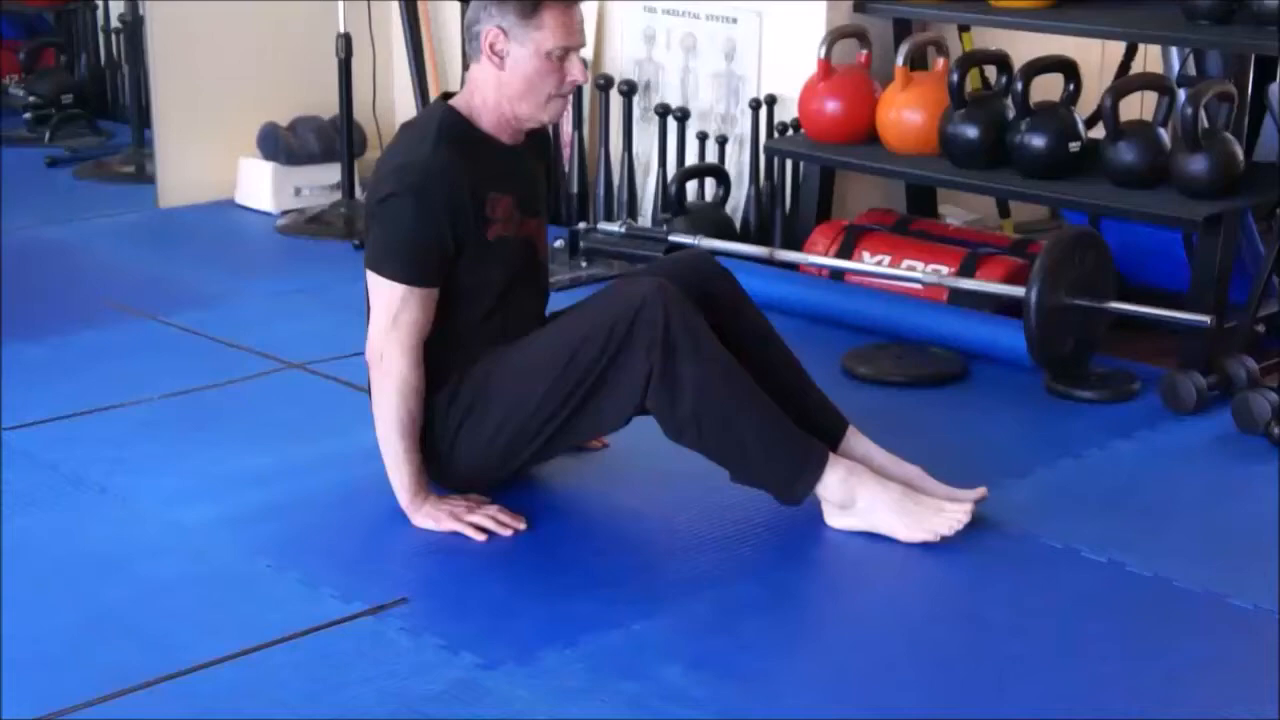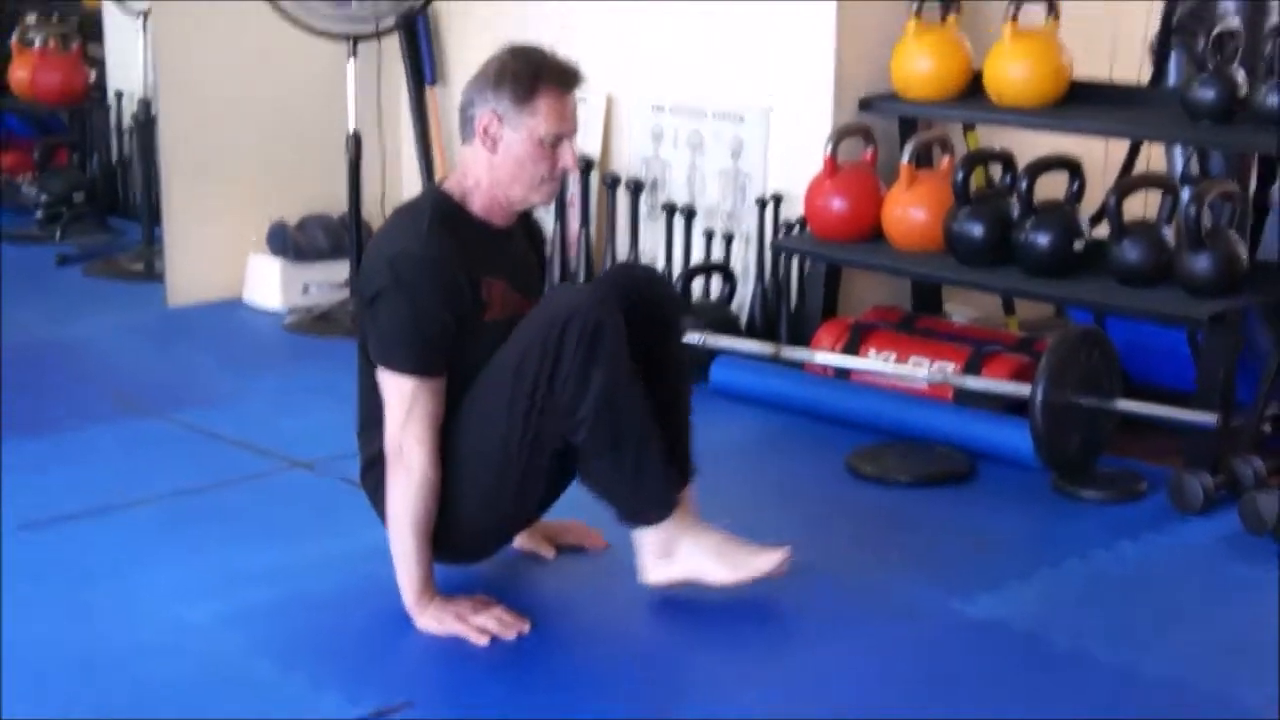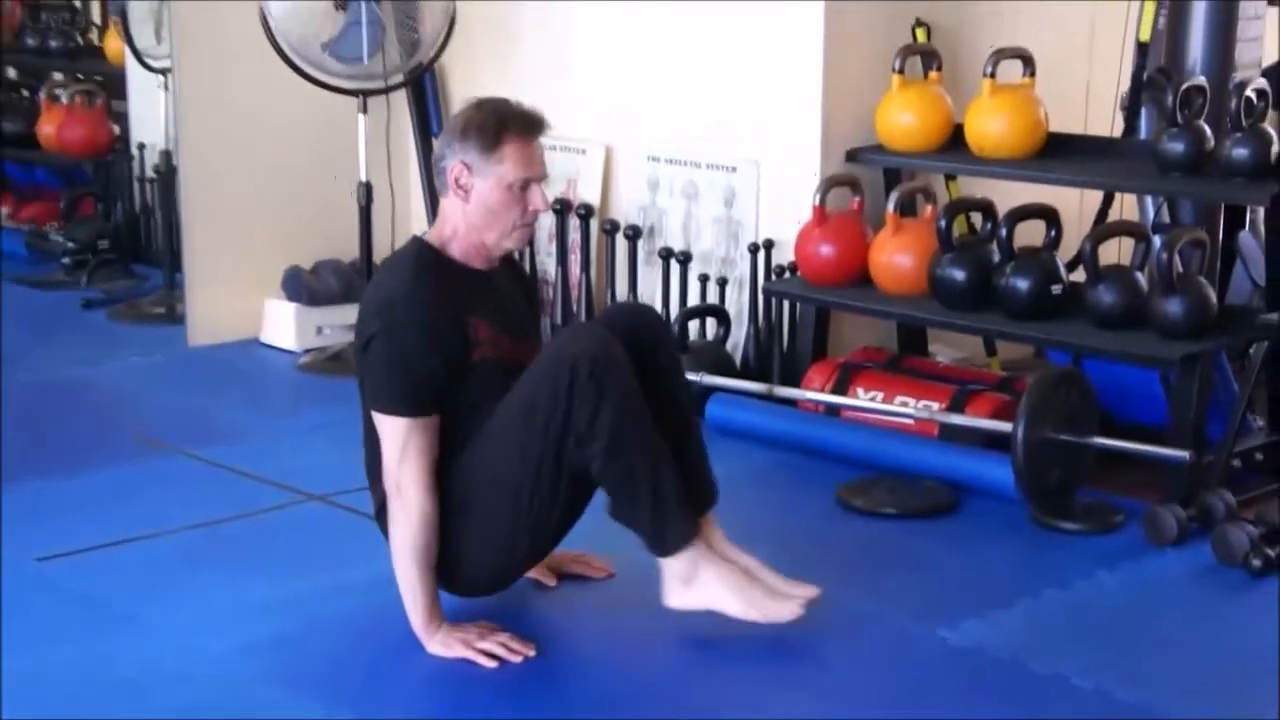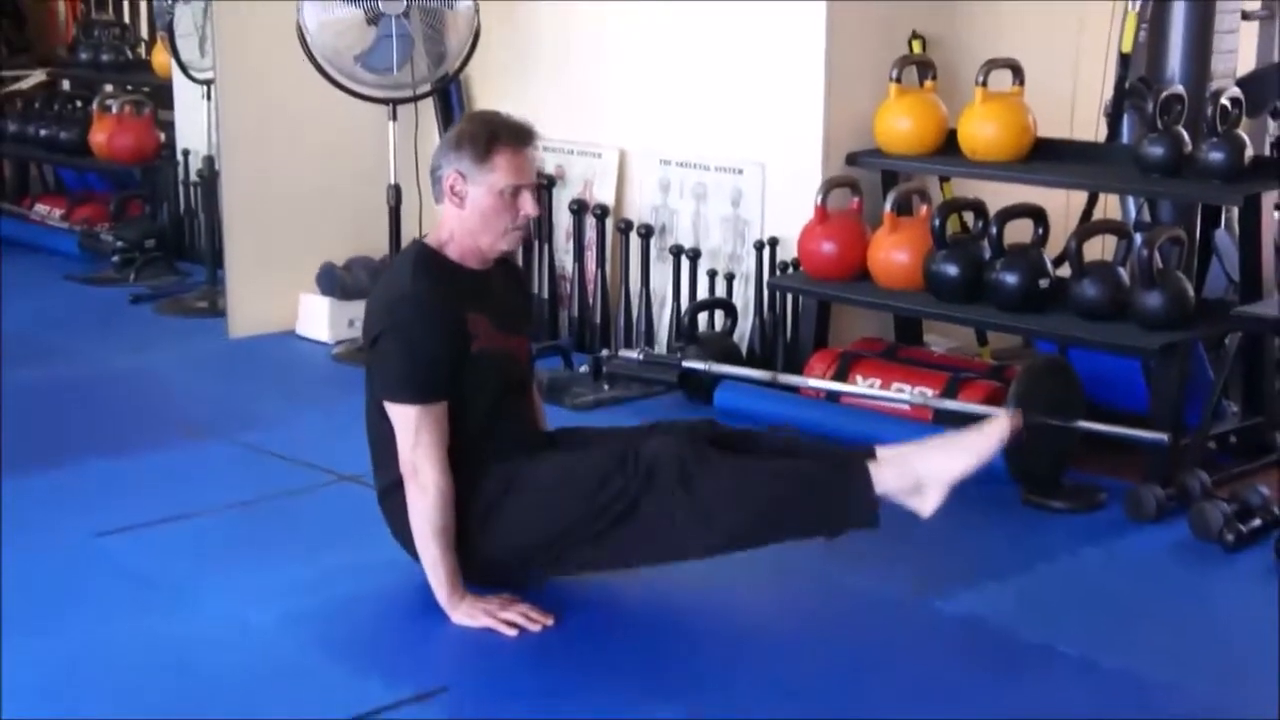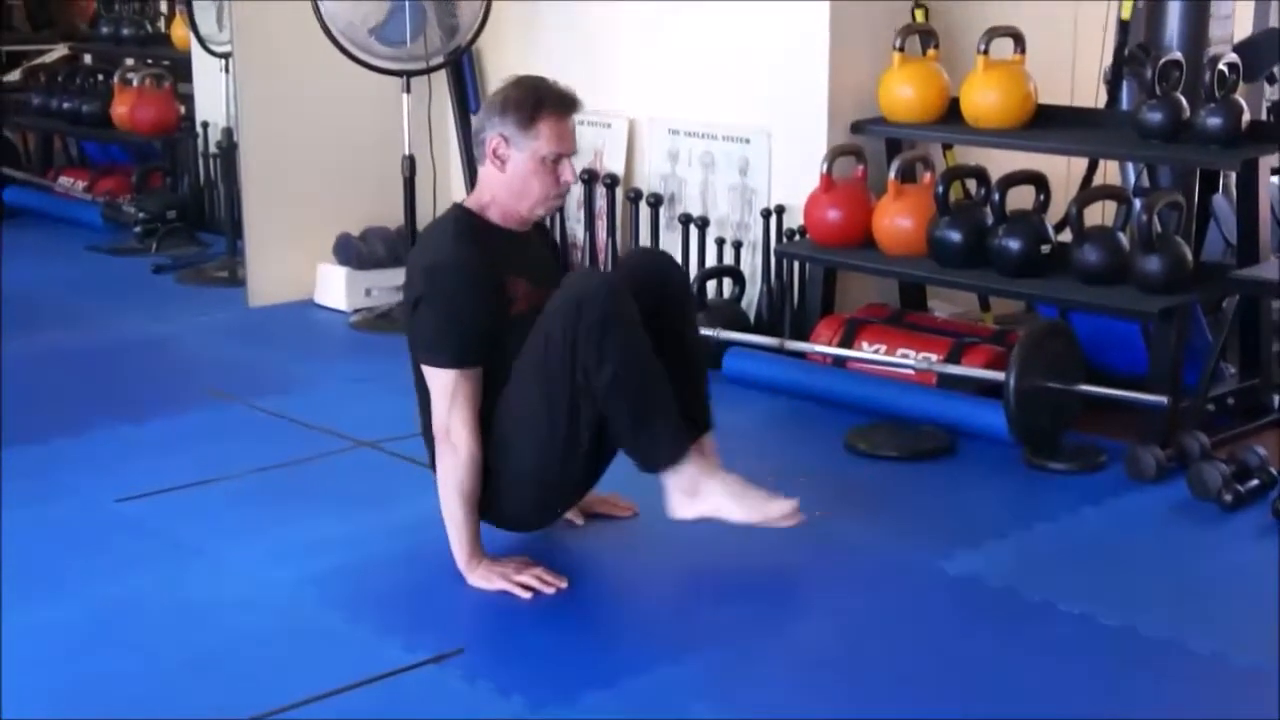
dt=0.7s
person 1, frame 1
left shoulder: (527, 143)
right shoulder: (427, 172)
right elbow: (390, 346)
left wrist: (553, 405)
right wrist: (416, 499)
left hip: (508, 383)
right hip: (455, 421)
left knee: (696, 279)
right knee: (650, 314)
left ankle: (848, 453)
right ankle: (837, 487)
person 1, frame 2
left shoulder: (518, 232)
right shoulder: (419, 255)
right elbow: (407, 438)
left wrist: (523, 517)
right wrist: (422, 600)
left hip: (493, 473)
right hip: (447, 504)
left knee: (641, 292)
right knee: (578, 320)
left ankle: (667, 515)
right ankle: (661, 538)
person 1, frame 3
left shoulder: (507, 277)
right shoulder: (409, 299)
right elbow: (406, 473)
left wrist: (531, 541)
right wrist: (430, 627)
left hip: (502, 510)
right hip: (462, 539)
left knee: (636, 328)
right knee: (585, 357)
left ankle: (696, 541)
right ankle: (684, 566)
person 1, frame 4
left shoulder: (501, 276)
right shoulder: (413, 302)
right elbow: (421, 462)
left wrist: (563, 504)
right wrist: (454, 598)
left hip: (515, 472)
right hip: (465, 517)
left knee: (688, 443)
right knee: (667, 477)
left ankle: (897, 470)
right ankle: (892, 480)
person 1, frame 5
left shoulder: (533, 237)
right shoulder: (452, 263)
right elbow: (454, 424)
left wrist: (562, 486)
right wrist: (472, 560)
left hip: (544, 463)
right hip: (508, 478)
left knee: (654, 274)
right knee: (592, 297)
left ankle: (694, 465)
right ankle: (685, 479)
